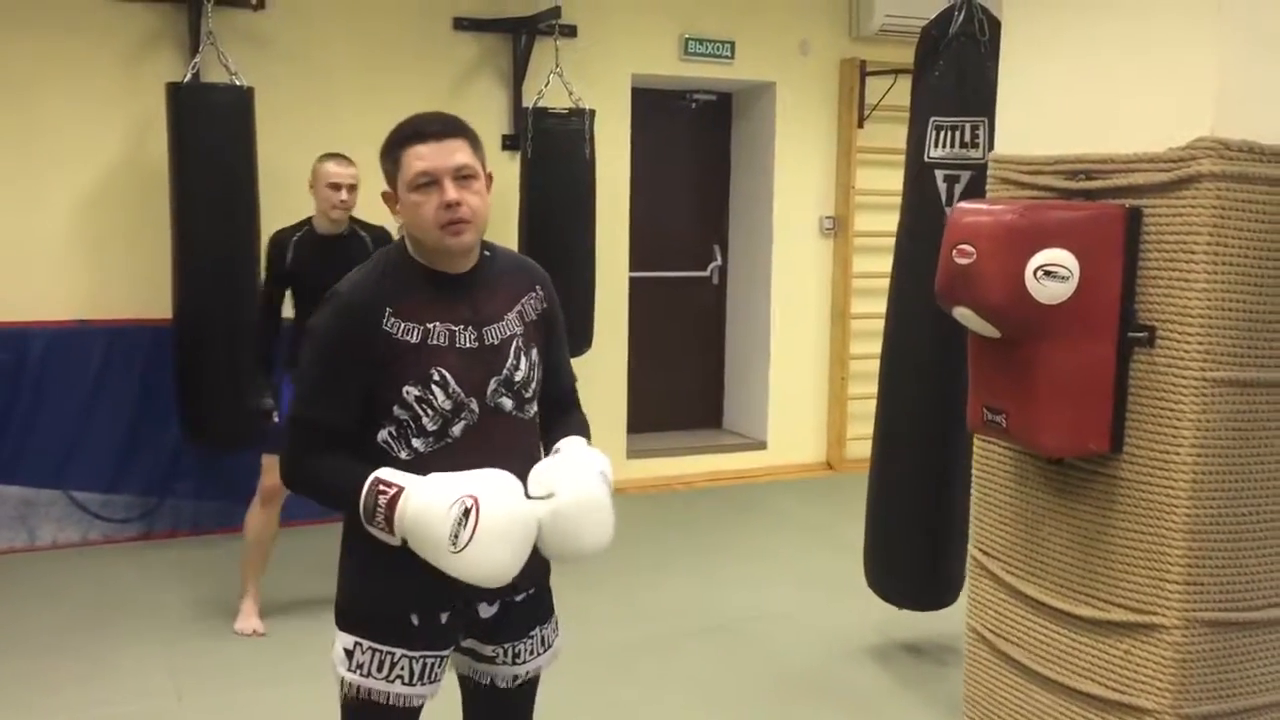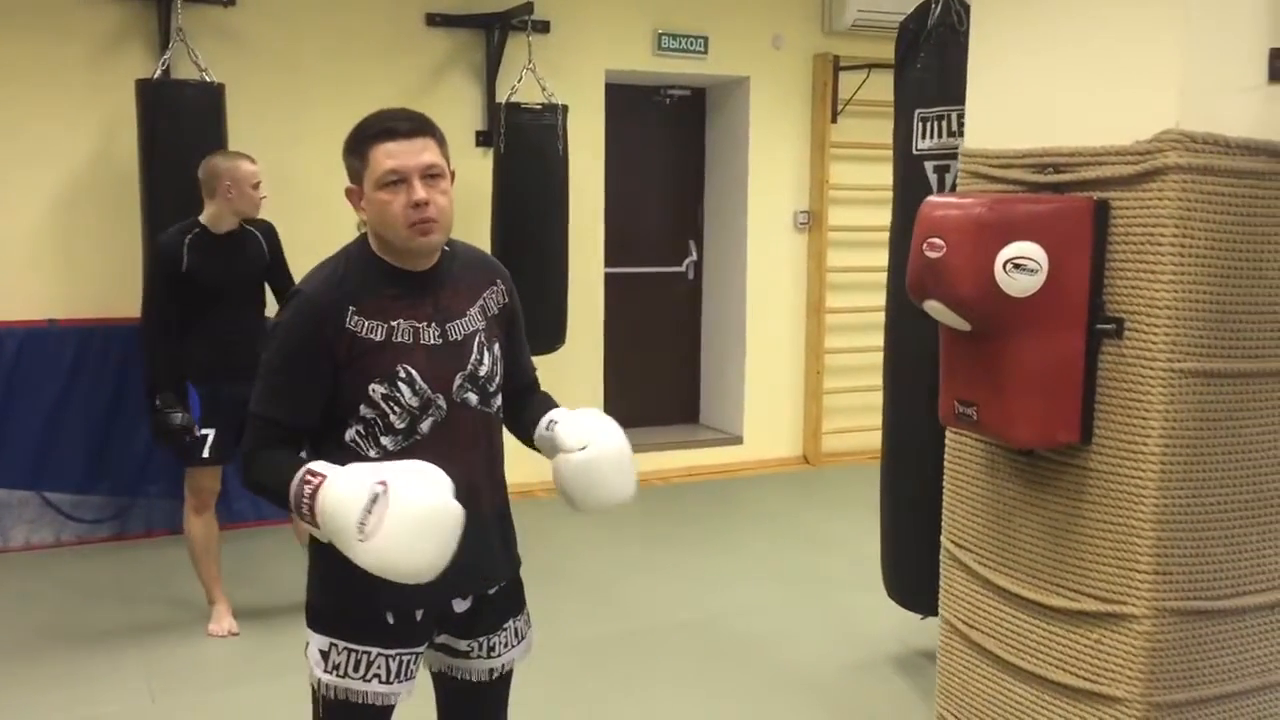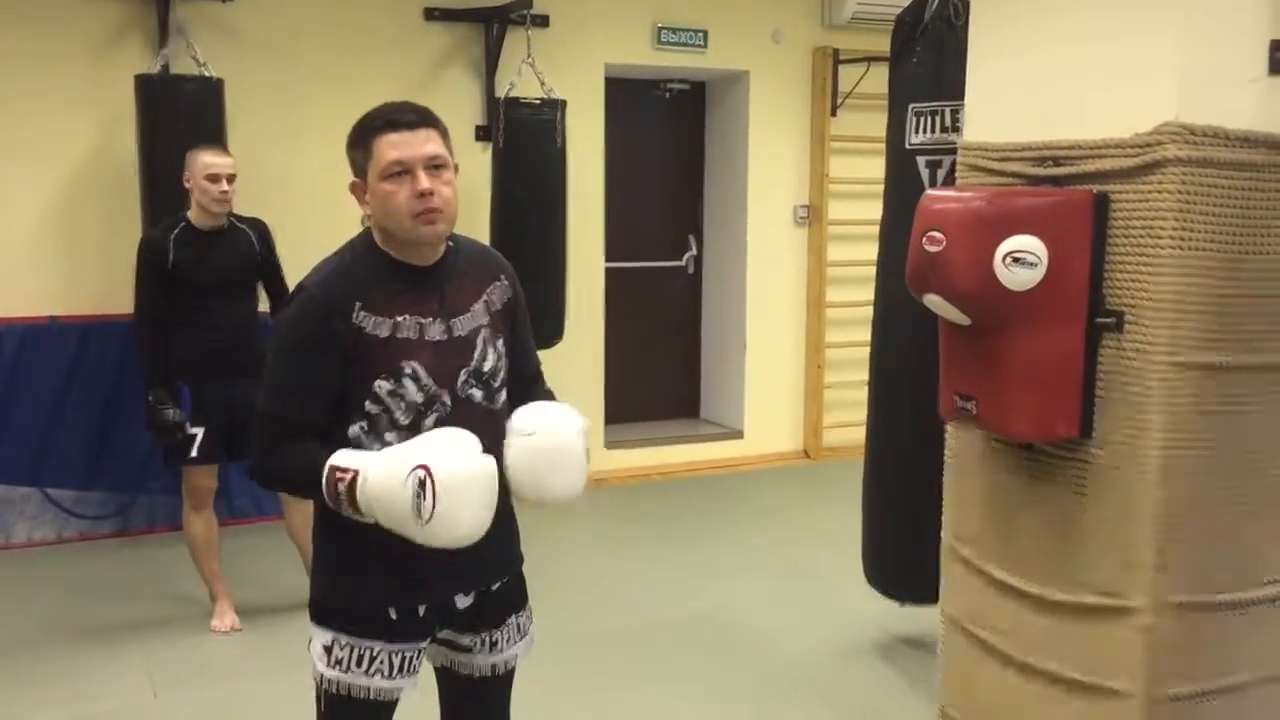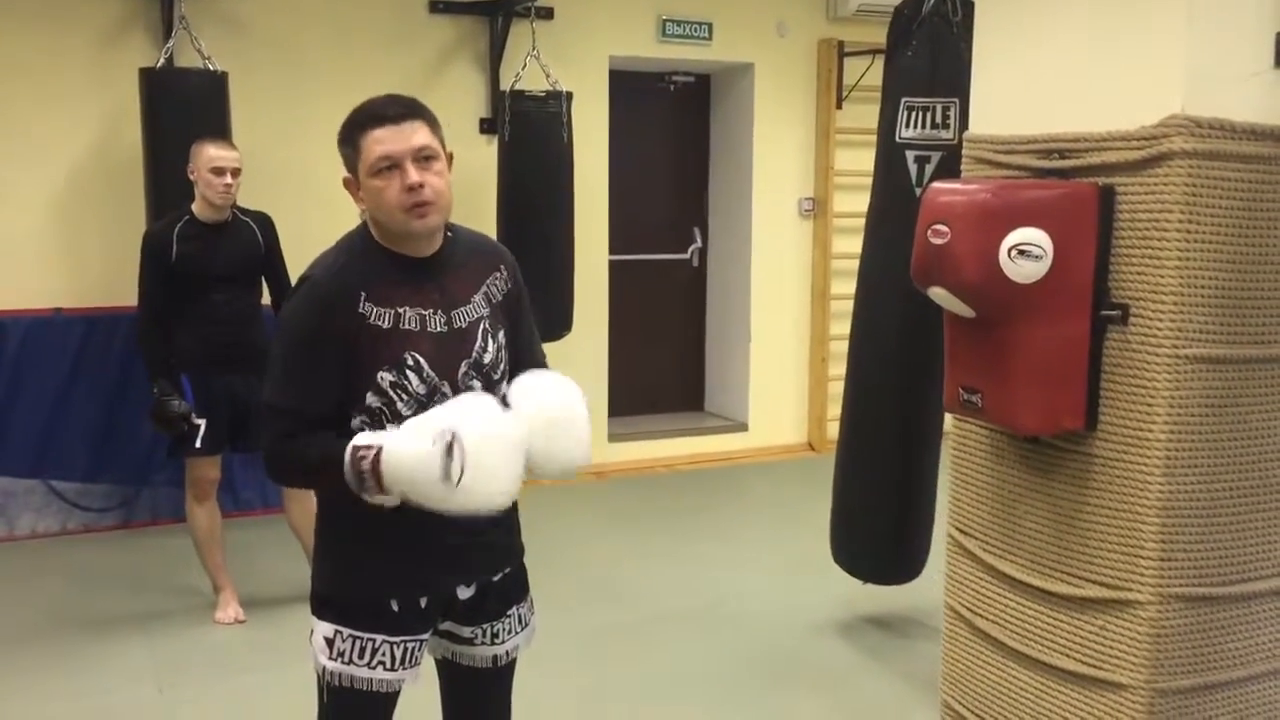
dt=0.7s
person 1, frame 1
left shoulder: (528, 284)
right shoulder: (360, 305)
left elbow: (559, 402)
right elbow: (305, 460)
left wrist: (577, 459)
right wrist: (402, 504)
left hip: (515, 570)
right hip: (396, 586)
person 1, frame 2
left shoulder: (488, 279)
right shoulder: (324, 303)
right elbow: (264, 455)
left wrist: (565, 430)
right wrist: (326, 494)
left hip: (484, 568)
right hip: (366, 585)
person 1, frame 3
left shoulder: (491, 273)
right shoulder: (328, 297)
left elbow: (527, 390)
right elbow: (273, 455)
left wrist: (547, 426)
right wrist: (370, 486)
left hip: (487, 564)
right hip: (369, 583)
person 1, frame 4
left shoulder: (492, 264)
right shoulder: (330, 290)
left elbow: (527, 378)
right elbow: (280, 448)
left hip: (487, 556)
right hip: (369, 572)
person 2, frame 1
left shoulder: (376, 241)
right shoulder: (287, 243)
right elbow: (268, 314)
right wrist: (262, 378)
right knee: (272, 486)
right ankle: (249, 599)
person 2, frame 2
left shoulder: (262, 236)
right shoulder: (174, 247)
left elbow: (289, 300)
right elbow: (156, 326)
right wrist: (164, 394)
right hip: (204, 385)
right knee: (201, 493)
right ankle: (218, 603)
person 2, frame 3
left shoulder: (253, 233)
right shoulder: (161, 244)
left elbow: (280, 301)
right elbow: (148, 324)
right wrist: (157, 392)
left hip: (255, 377)
right hip: (194, 383)
right knee: (198, 491)
right ankle: (221, 600)
person 2, frame 4
left shoulder: (258, 226)
right shoulder: (165, 237)
left elbow: (283, 296)
right elbow: (150, 317)
right wrist: (161, 384)
left hip: (258, 369)
right hip: (197, 376)
right knee: (202, 481)
right ankle: (224, 591)
